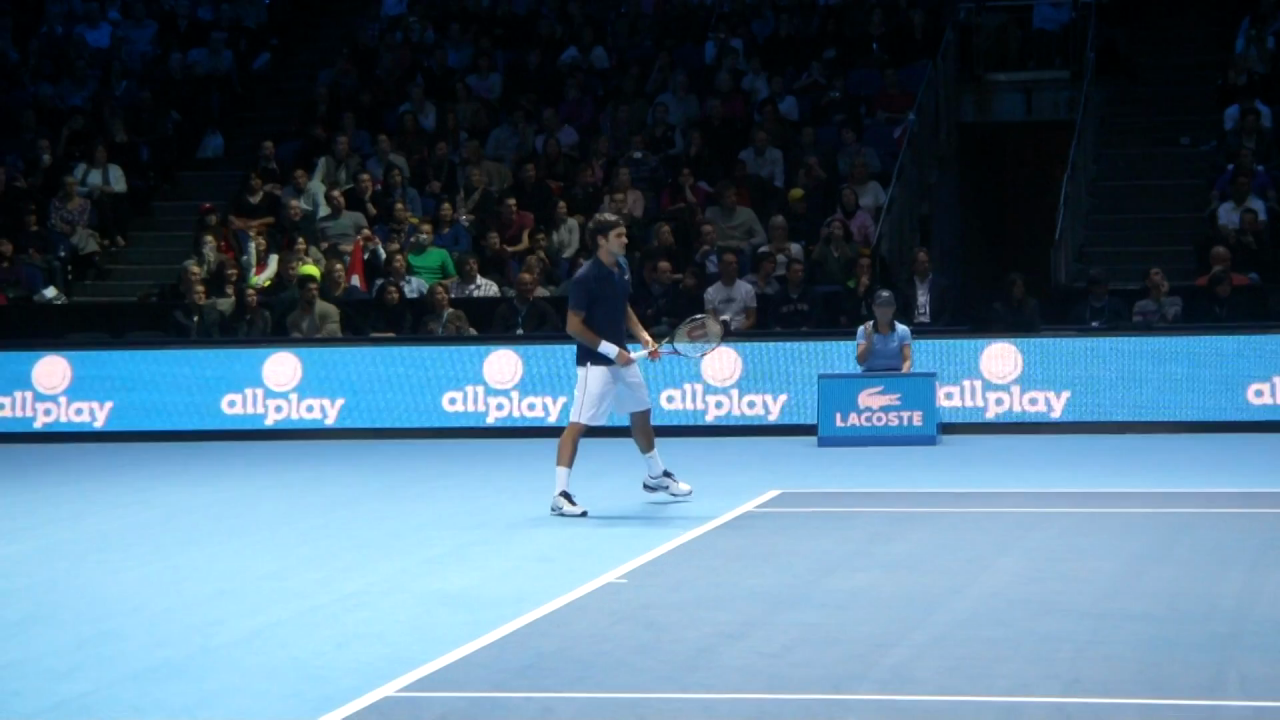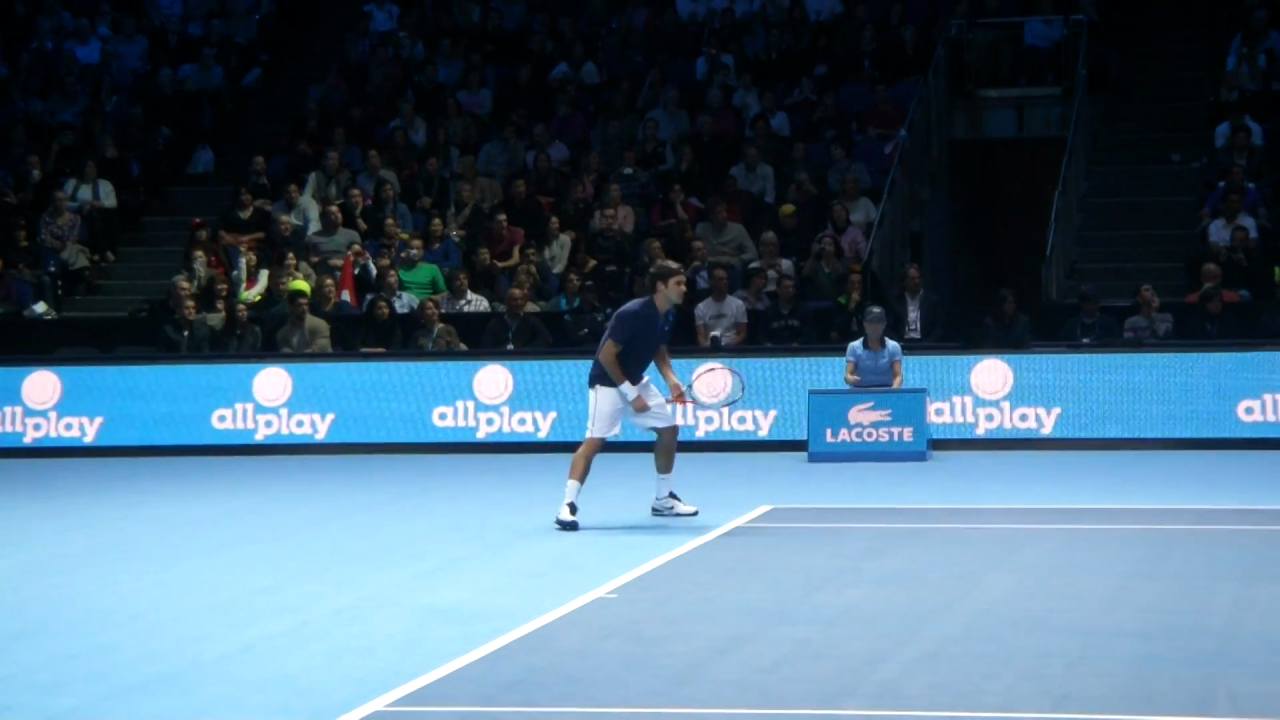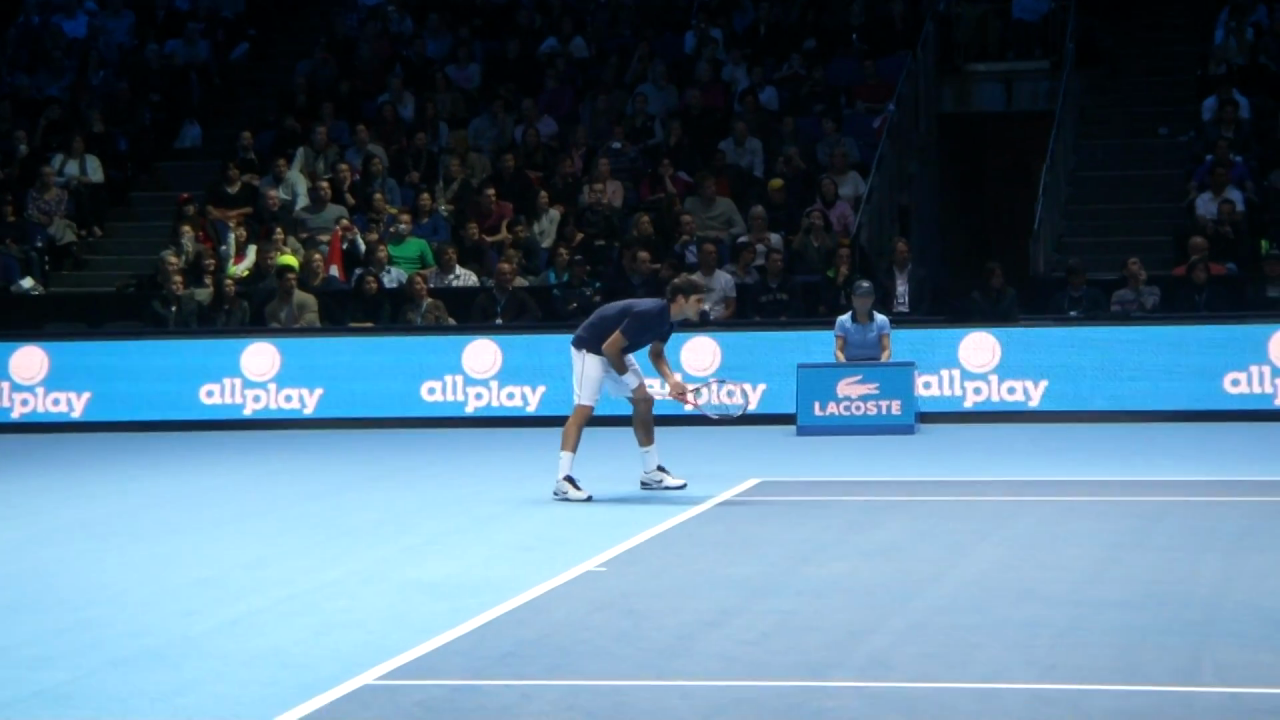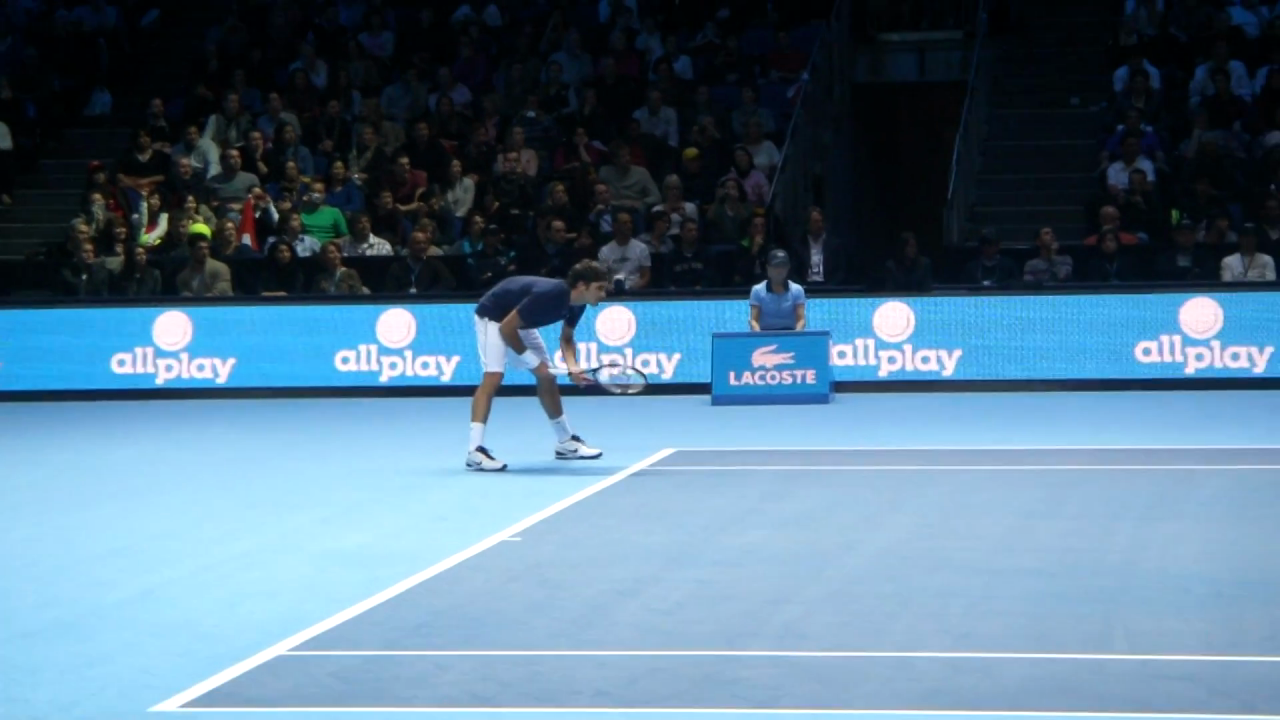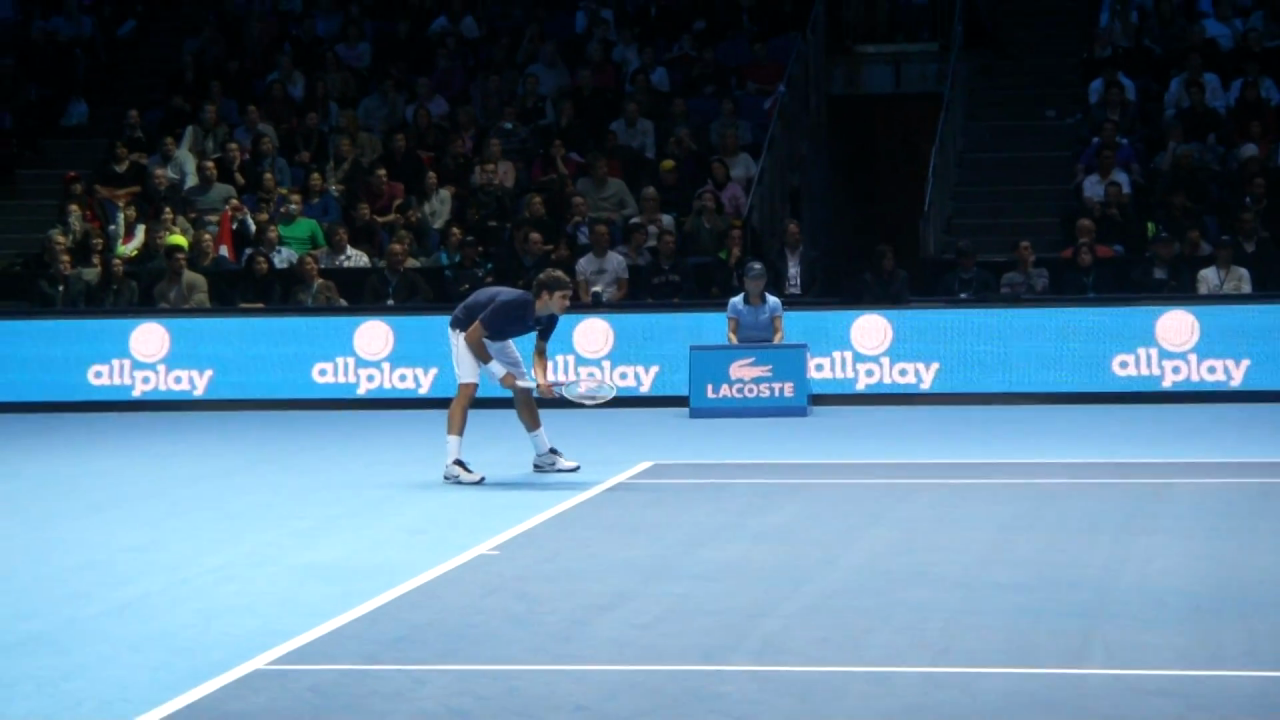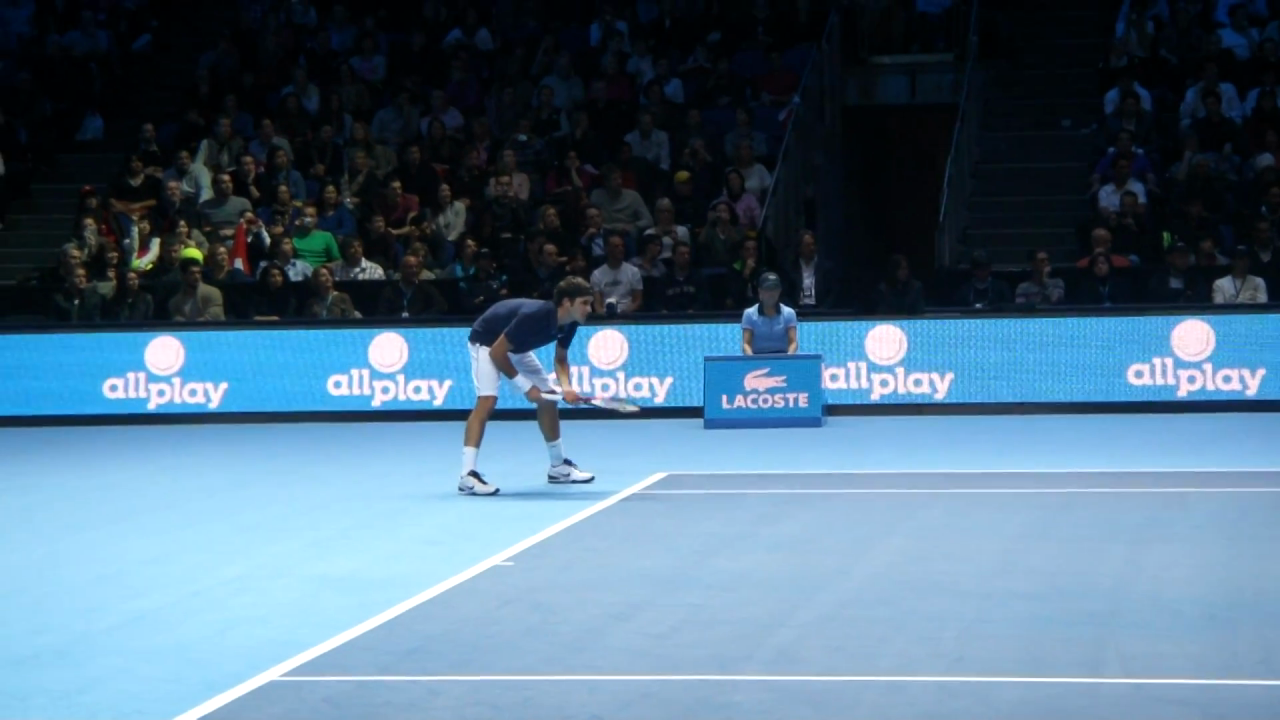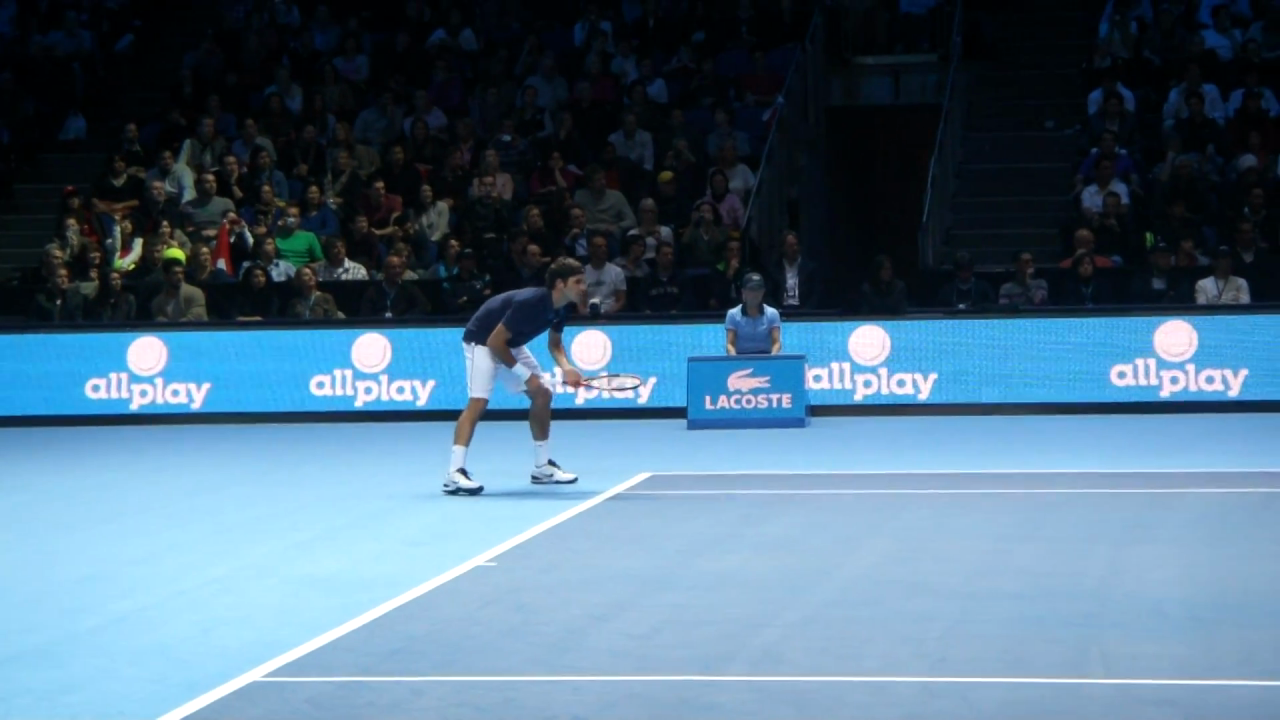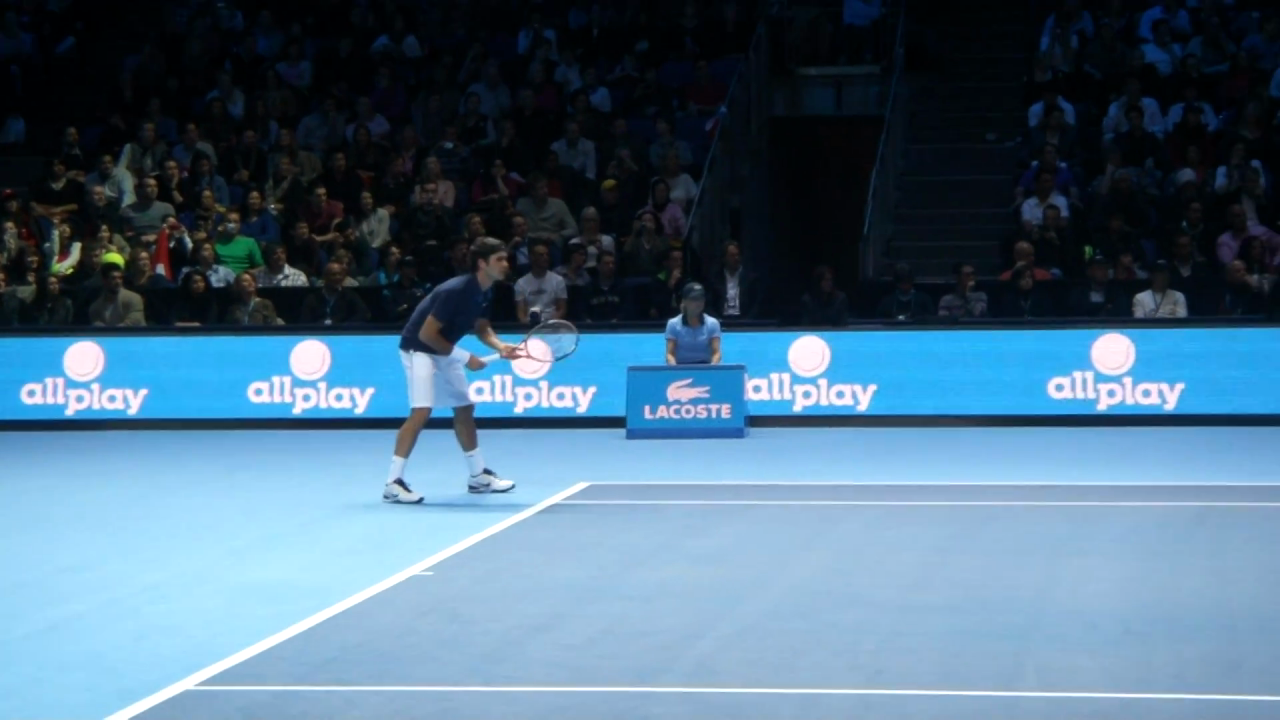
dt=0.3s
person 1, frame 1
left shoulder: (622, 268)
right shoulder: (586, 277)
right elbow: (573, 326)
left wrist: (643, 336)
right wrist: (611, 351)
left hip: (621, 358)
right hip: (596, 361)
left knee: (641, 414)
right knee: (579, 424)
left ankle: (656, 476)
right ankle: (560, 494)
person 1, frame 2
left shoulder: (667, 315)
right shoulder: (632, 314)
right elbow: (606, 355)
left wrist: (672, 379)
right wrist: (629, 394)
left hip: (637, 382)
right hip: (609, 383)
left knee: (669, 429)
right knee: (595, 441)
left ankle: (663, 499)
right ankle: (567, 506)
person 1, frame 3
left shoulder: (669, 318)
right shoulder: (648, 313)
left elbow: (656, 353)
right elbow: (609, 348)
left wrist: (672, 380)
right wrist: (633, 383)
left hip: (615, 350)
right hip: (590, 347)
left knee: (644, 402)
right knee: (584, 408)
left ankle: (651, 472)
right ankle: (563, 480)
person 1, frame 4
left shoulder: (576, 304)
right shoulder: (547, 295)
left elbow: (566, 338)
right elbow: (507, 327)
left wrist: (573, 367)
right wrist: (533, 361)
left hip: (519, 322)
right hip: (493, 316)
left knee: (547, 376)
right knee: (494, 377)
left ankle: (565, 442)
right ankle: (475, 451)
person 1, frame 5
left shoulder: (549, 317)
right shoulder: (510, 305)
left elbow: (539, 352)
right elbow: (472, 336)
left wrist: (541, 380)
right wrist: (500, 372)
left hip: (497, 335)
right hip: (467, 330)
left knee: (524, 389)
right knee: (468, 388)
left ankle: (544, 454)
right ankle: (452, 464)
person 1, frame 6
left shoulder: (569, 324)
right shoulder: (534, 316)
left elbow: (560, 360)
right elbow: (497, 352)
left wrist: (566, 388)
right wrist: (525, 386)
left hip: (517, 348)
right hip: (487, 343)
left knee: (548, 397)
right knee: (487, 401)
left ankle: (558, 466)
right ankle: (468, 475)
person 1, frame 7
left shoulder: (561, 307)
right shoulder: (529, 303)
left elbow: (555, 344)
right elbow: (494, 342)
left wrist: (566, 370)
right wrist: (524, 375)
left hip: (511, 344)
right hip: (482, 340)
left knee: (542, 394)
right knee: (478, 402)
left ankle: (542, 467)
right ankle: (455, 473)
person 1, frame 8
left shoulder: (484, 292)
right shoulder: (456, 291)
left elbow: (481, 328)
right elbow: (426, 334)
left wrist: (501, 347)
right wrist: (464, 358)
left hip: (444, 349)
right hip: (419, 348)
left knee: (464, 409)
right knee: (421, 412)
left ankle: (479, 476)
right ankle: (393, 483)
